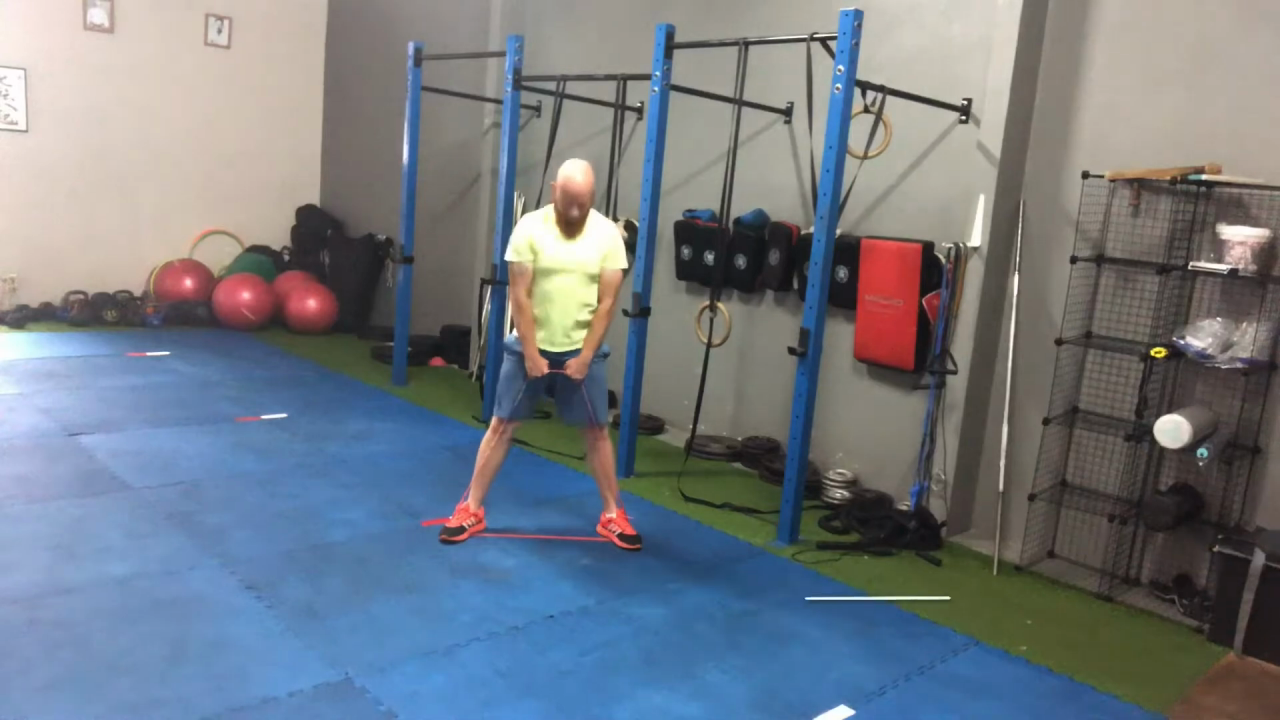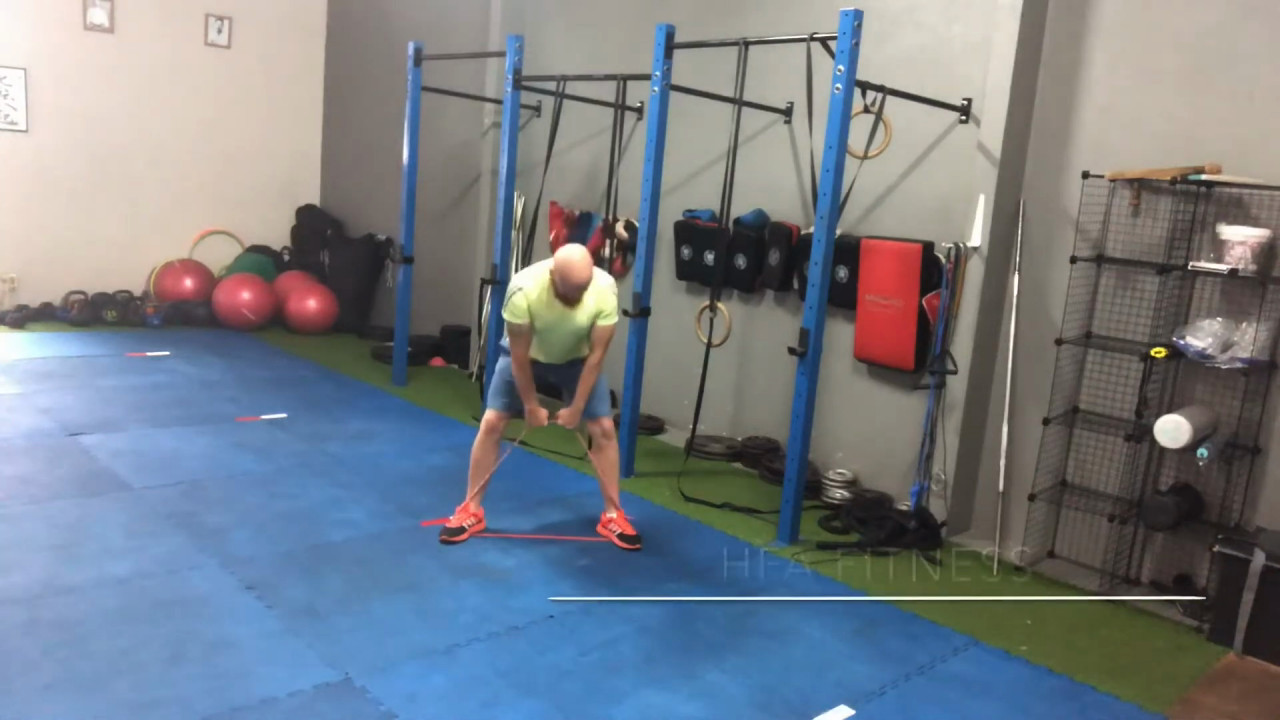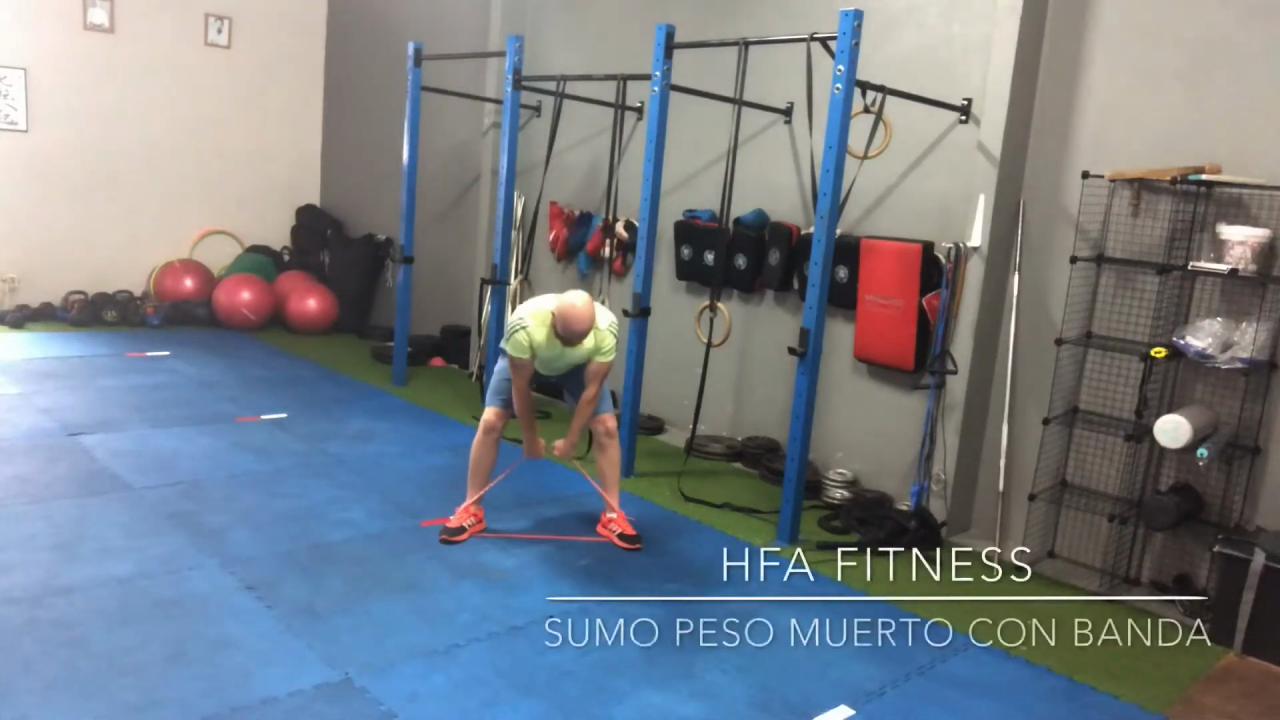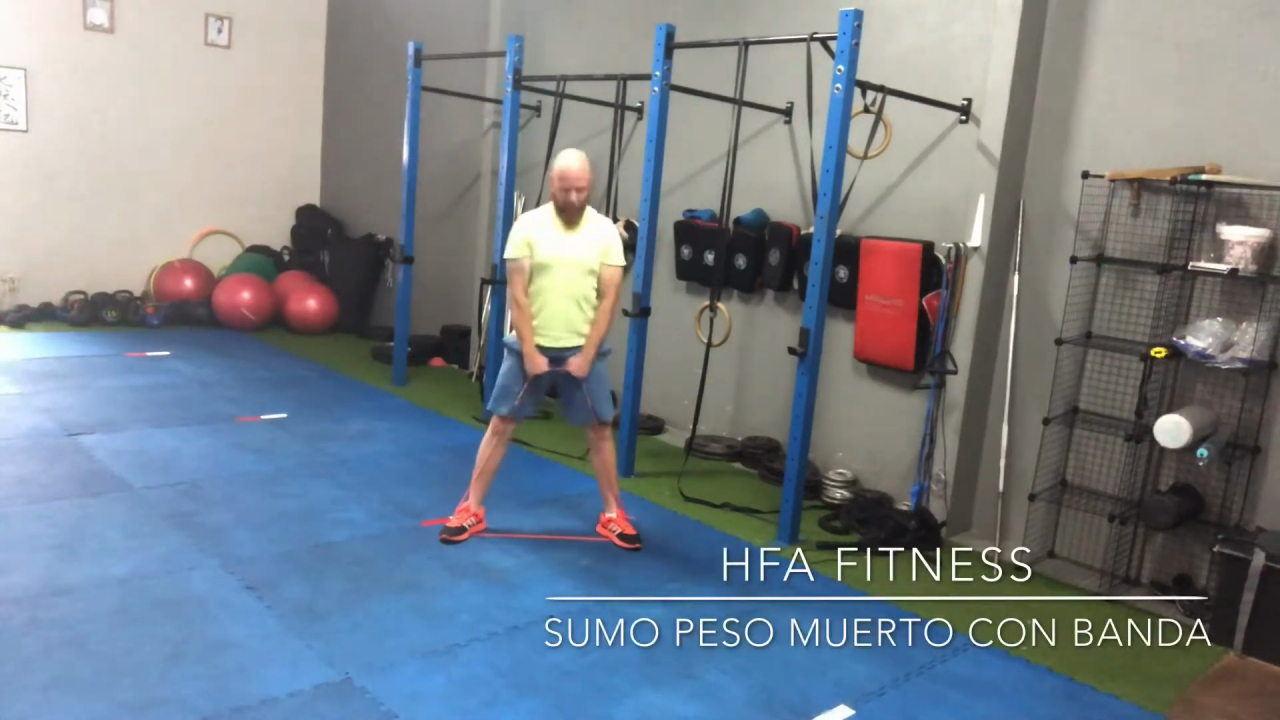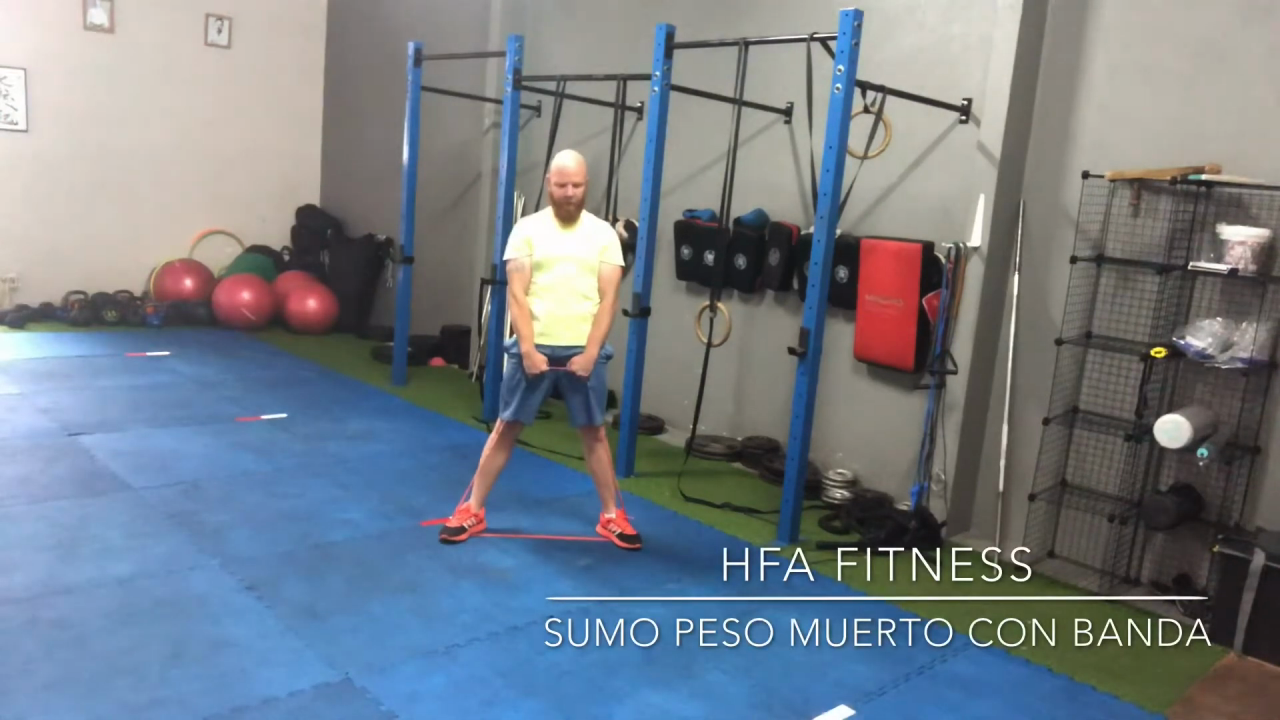
dt=1s
person 1, frame 1
left shoulder: (608, 234)
right shoulder: (530, 227)
left elbow: (606, 303)
right elbow: (519, 296)
left wrist: (584, 357)
right wrist: (531, 353)
left hip: (582, 351)
right hip: (530, 347)
left knee: (597, 430)
right knee: (502, 425)
left ankle: (612, 515)
right ankle: (471, 510)
person 1, frame 2
left shoulder: (606, 289)
right shoulder: (524, 287)
left elbow: (597, 354)
right elbow: (519, 353)
left wrist: (576, 407)
right wrist: (531, 405)
left hip: (577, 359)
right hip: (526, 355)
left knee: (604, 428)
right knee: (492, 423)
left ankle: (613, 515)
right ankle: (471, 510)
person 1, frame 3
left shoulder: (606, 327)
right shoulder: (524, 323)
left elbow: (592, 389)
right elbow: (521, 386)
left wrist: (571, 440)
right wrist: (531, 438)
left hip: (578, 365)
right hip: (522, 360)
left knee: (607, 426)
right knee: (490, 422)
left ankle: (613, 516)
right ankle: (471, 510)
person 1, frame 4
left shoulder: (605, 231)
right shoulder: (528, 225)
left elbow: (608, 299)
right elbow: (517, 295)
left wrist: (587, 355)
right wrist: (530, 353)
left hip: (583, 349)
right hip: (530, 346)
left knee: (601, 430)
right knee: (500, 426)
left ankle: (613, 515)
right ankle: (472, 510)
person 1, frame 5
left shoulder: (603, 233)
right shoulder: (528, 228)
left elbow: (608, 299)
right elbow: (517, 294)
left wrist: (590, 352)
right wrist: (528, 350)
left hip: (584, 351)
right hip: (534, 348)
left knee: (594, 432)
right knee: (506, 428)
left ankle: (612, 516)
right ankle: (472, 510)
